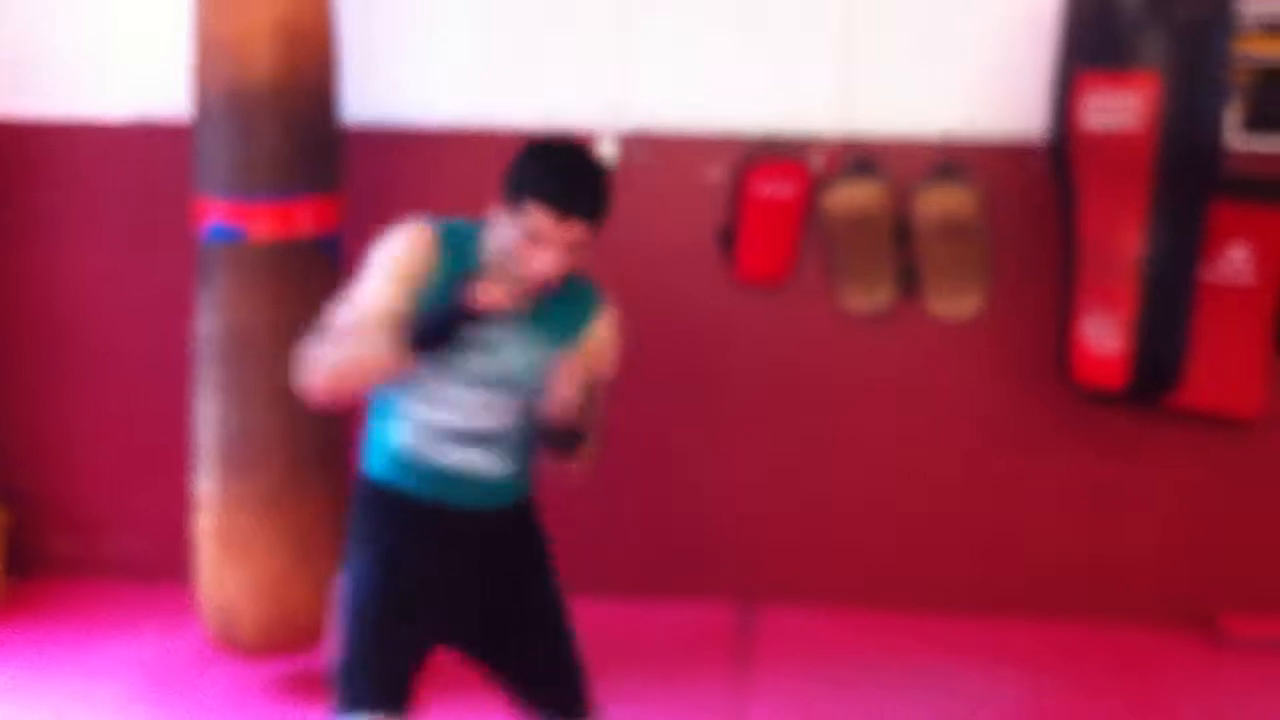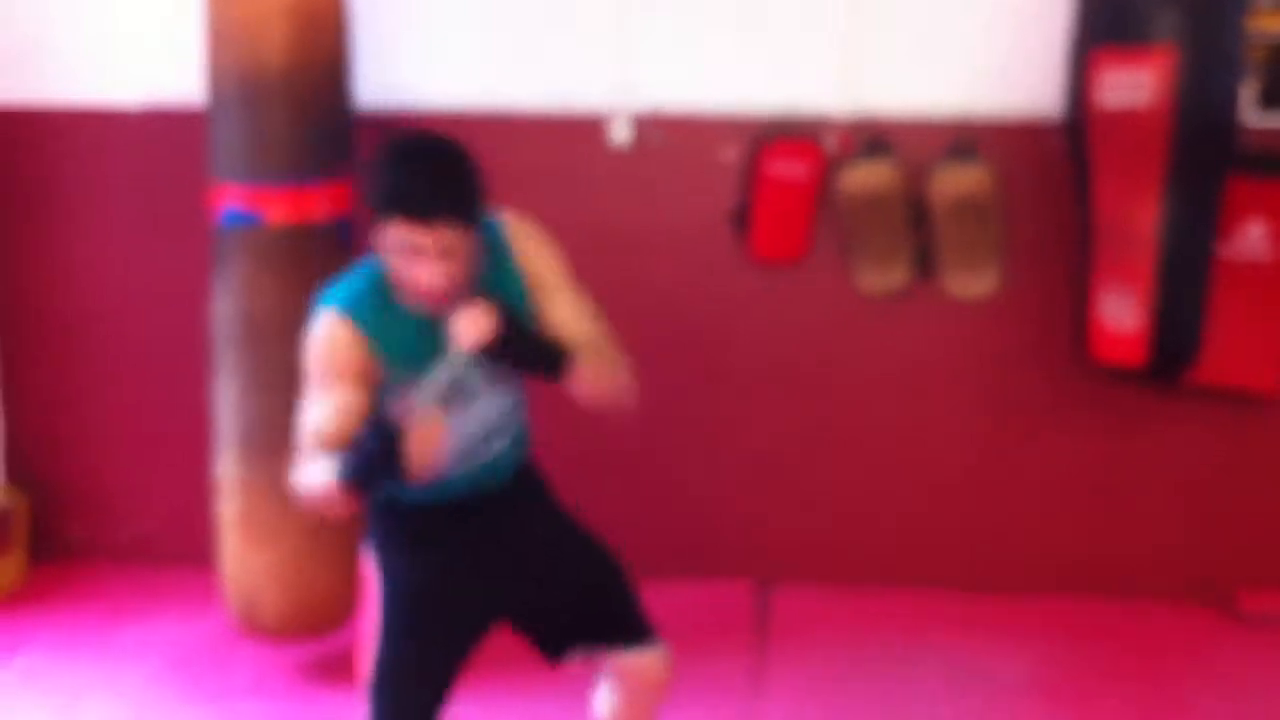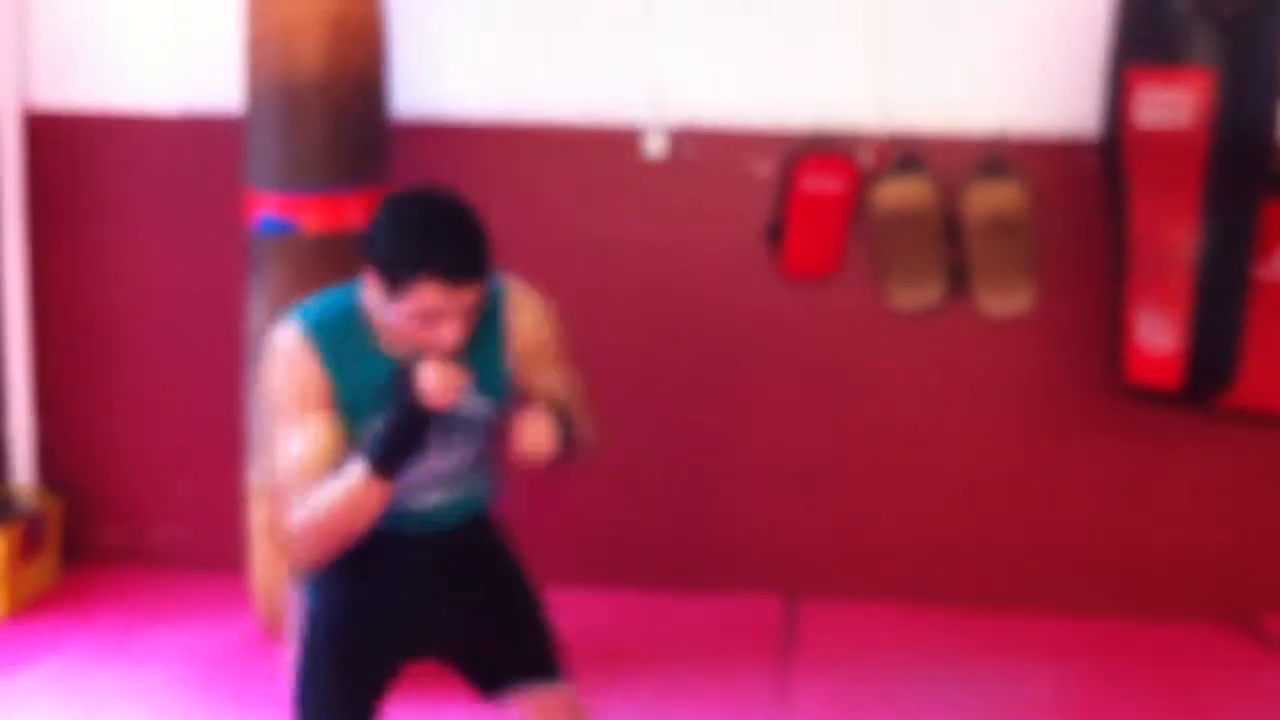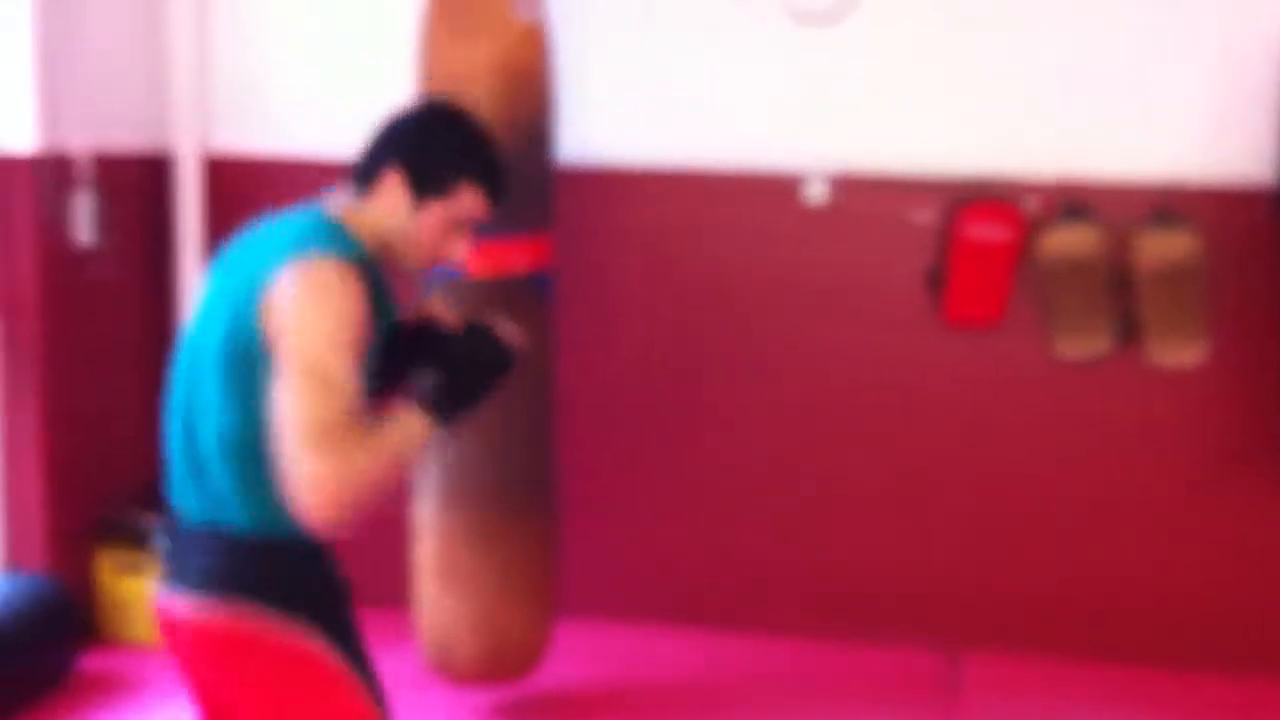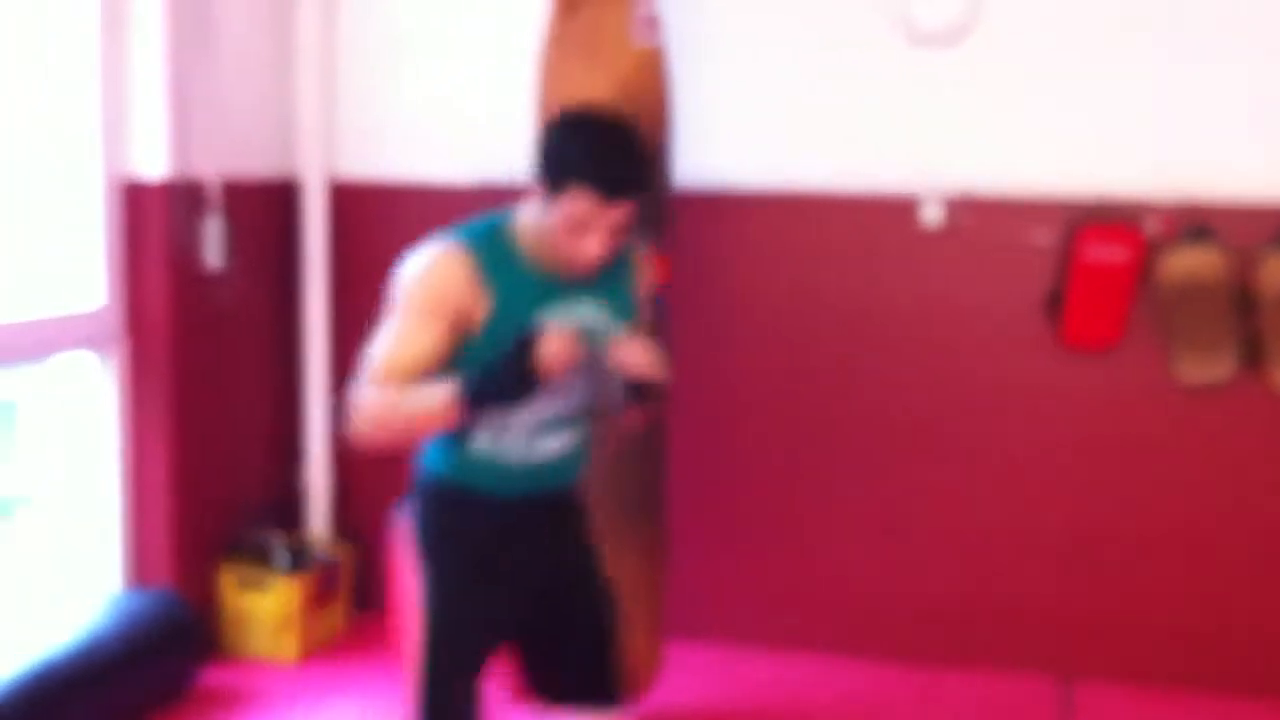
dt=0.7s
person 1, frame 1
left shoulder: (590, 318)
right shoulder: (420, 253)
left elbow: (560, 457)
right elbow: (318, 377)
left wrist: (568, 431)
right wrist: (433, 328)
left hip: (503, 534)
right hip: (398, 523)
person 1, frame 2
left shoulder: (510, 243)
right shoulder: (344, 323)
left elbow: (617, 385)
right elbow: (310, 479)
left wrist: (533, 350)
right wrist: (363, 467)
left hip: (516, 502)
right hip: (421, 530)
left knee: (644, 665)
person 1, frame 3
left shoulder: (513, 315)
right shoulder: (302, 348)
left elbow: (568, 409)
right elbow: (307, 542)
left wrist: (550, 428)
right wrist: (396, 443)
left hip: (461, 543)
right hip: (356, 560)
person 1, frame 4
left shoulder: (276, 243)
right shoulder: (324, 283)
right elbow: (324, 494)
left wrist: (398, 354)
right wrist: (444, 396)
left hip: (213, 567)
right hip: (263, 584)
person 1, frame 5
left shoulder: (625, 265)
right shoulder: (450, 268)
right elbow: (368, 415)
left wrist: (642, 375)
right wrist: (491, 384)
left hip: (554, 522)
right hip: (460, 528)
